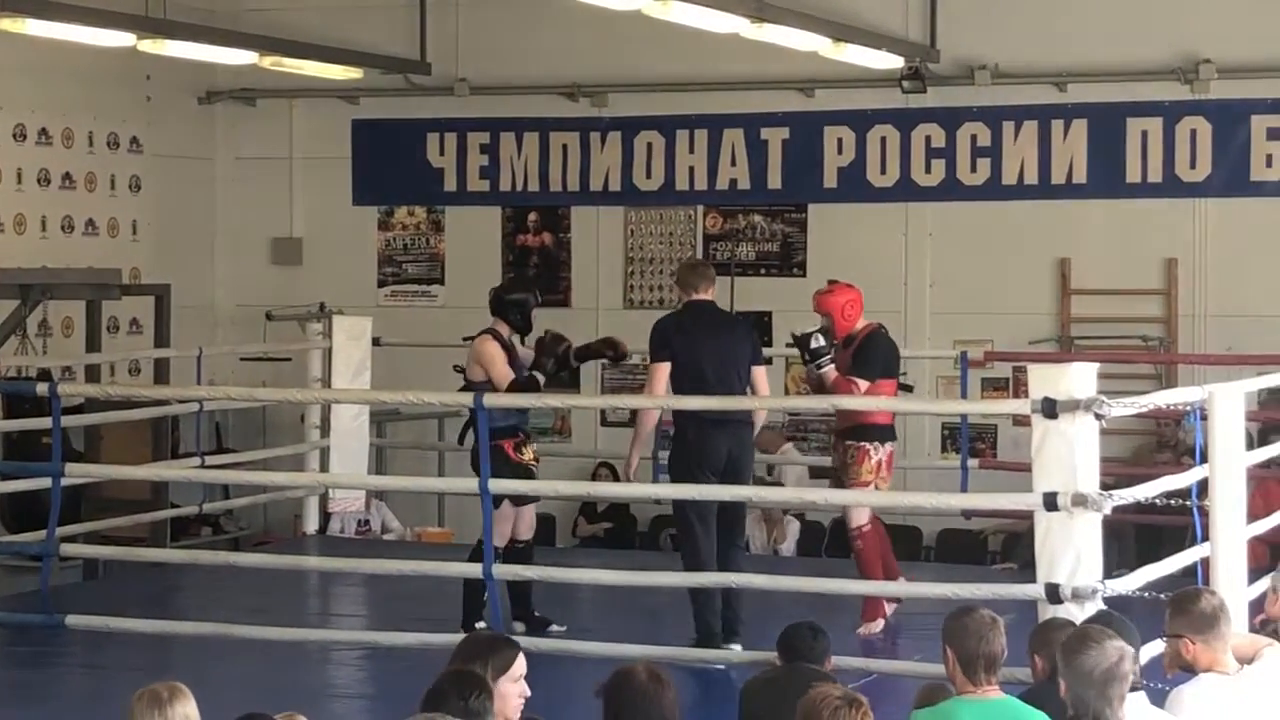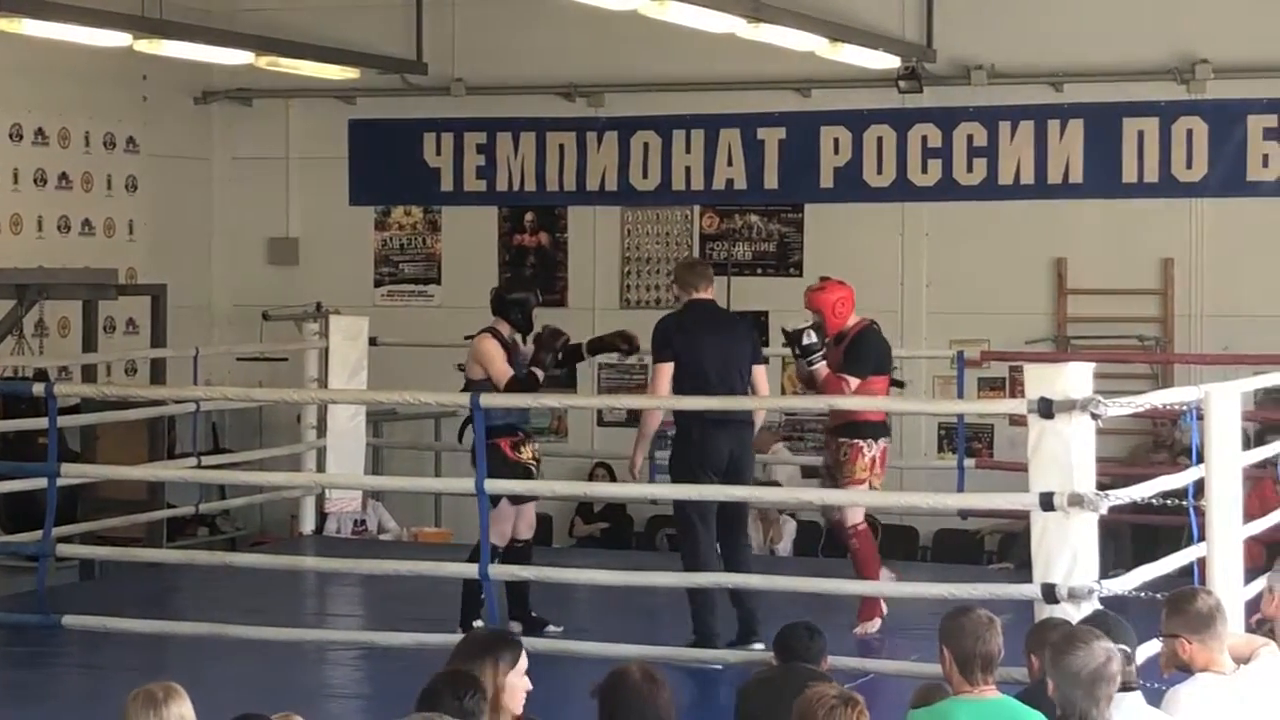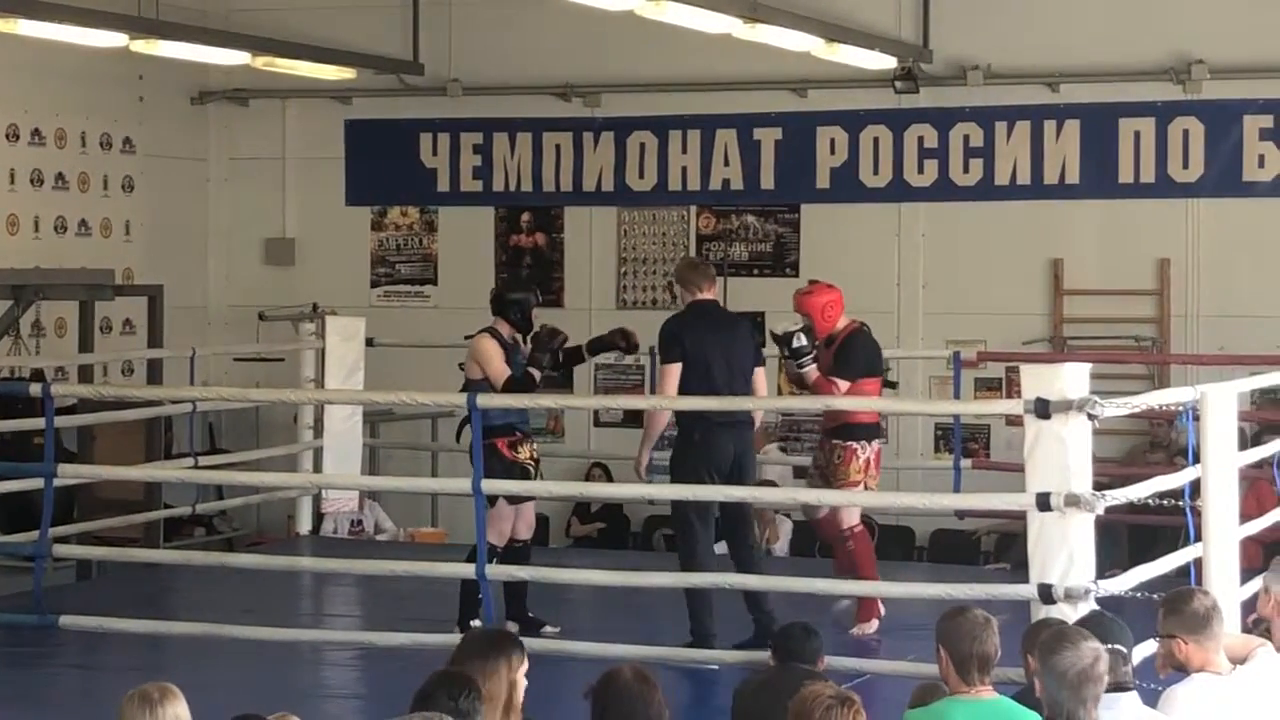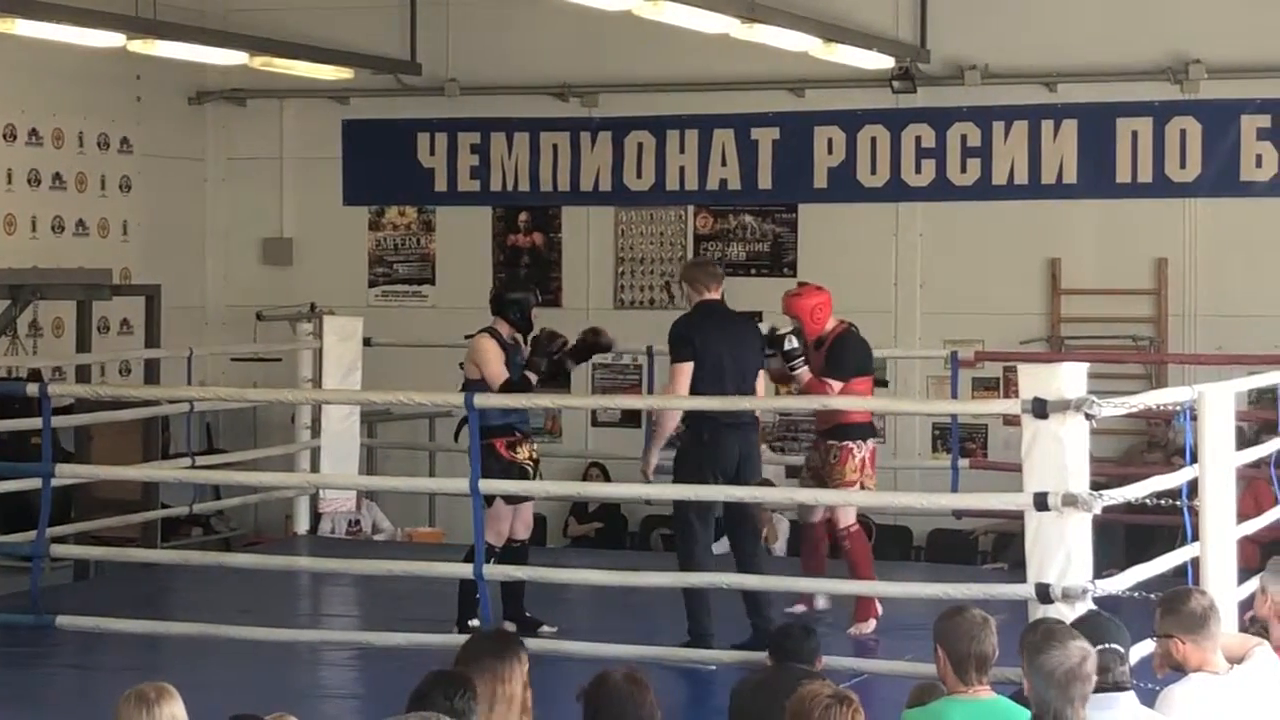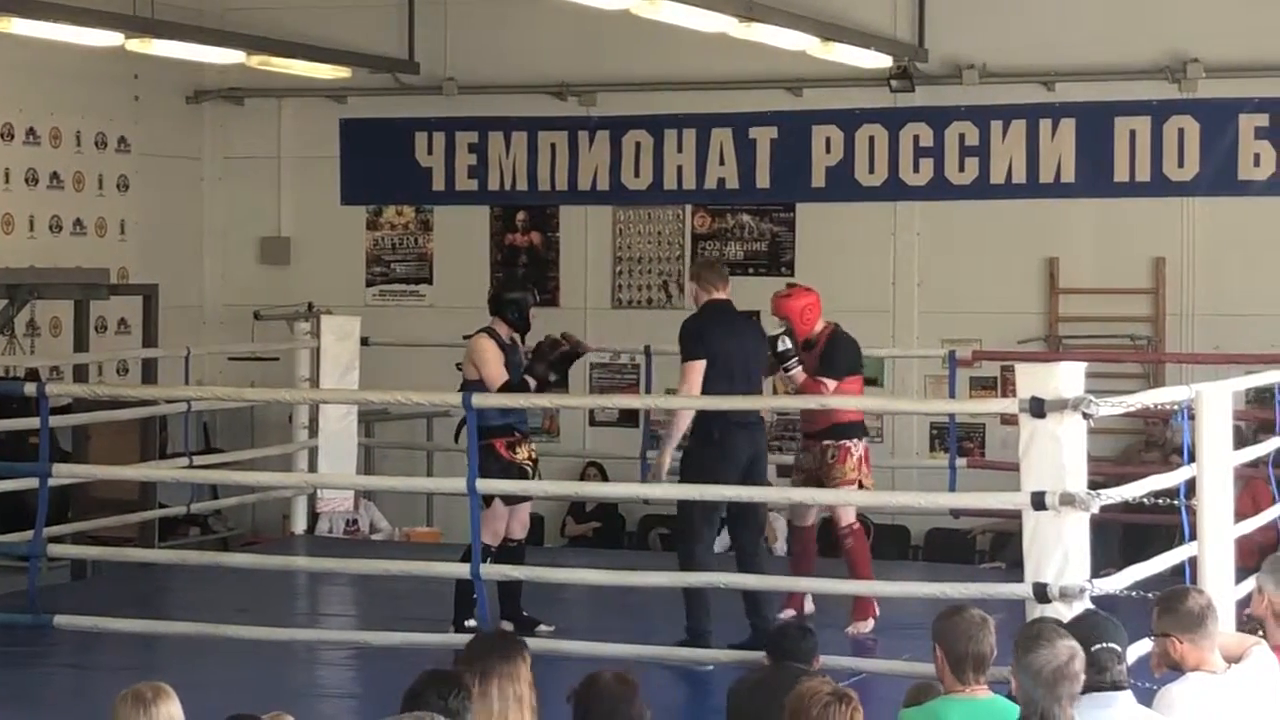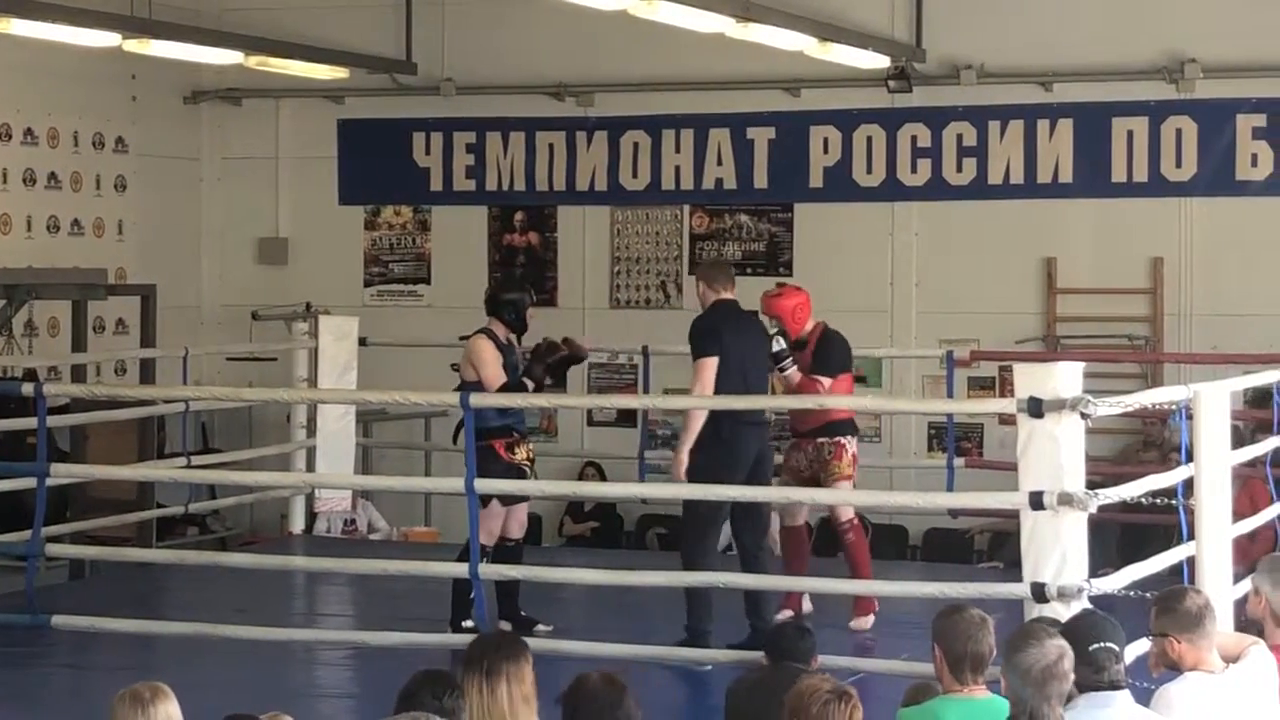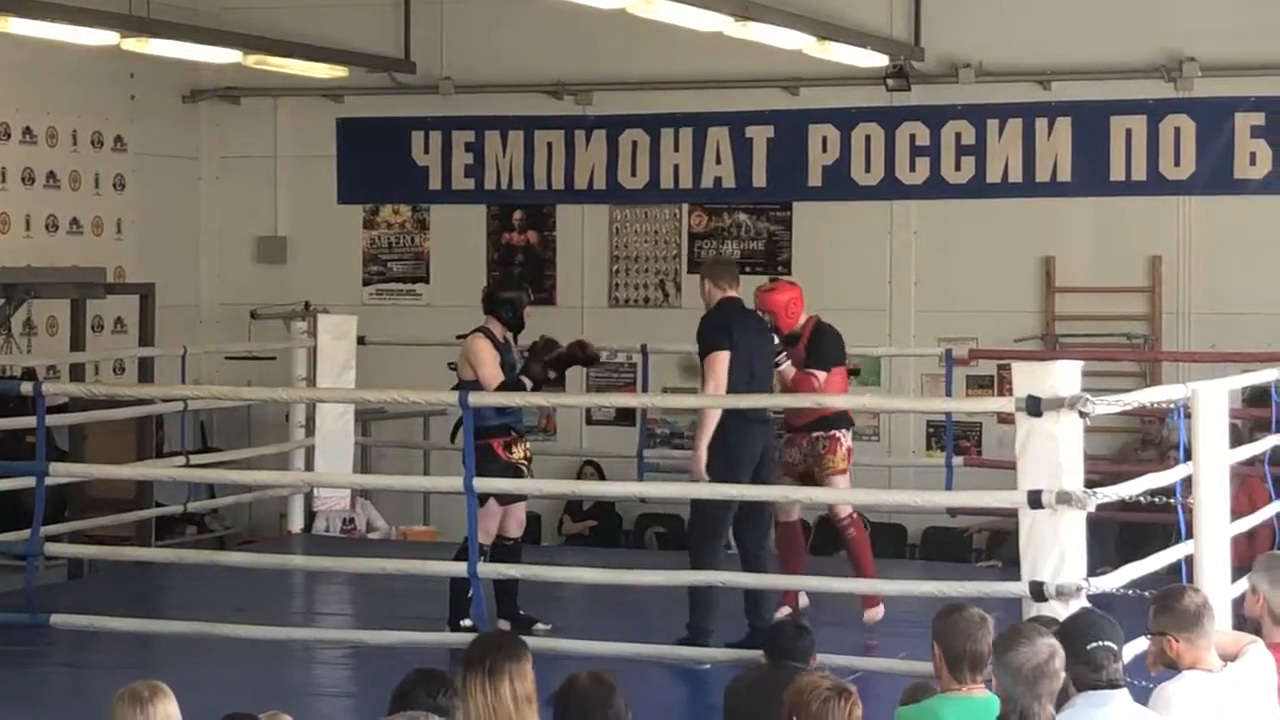
dt=0.1s
person 1, frame 1
left shoulder: (669, 327)
right shoulder: (742, 327)
left elbow: (655, 396)
right elbow: (763, 395)
left wrist: (635, 450)
left hip: (696, 440)
right hip: (738, 439)
left knee: (698, 541)
right knee: (732, 537)
left ankle: (710, 640)
right ankle: (731, 631)
person 1, frame 2
left shoulder: (671, 327)
right shoulder: (742, 326)
left elbow: (659, 396)
right elbow: (762, 394)
left wrist: (639, 449)
left hip: (697, 440)
right hip: (739, 439)
left knee: (698, 541)
right knee: (736, 537)
left ankle: (707, 641)
right ankle: (749, 629)
person 1, frame 3
left shoulder: (676, 327)
right shoulder: (743, 326)
left elbow: (666, 397)
right elbow: (761, 395)
left wrist: (645, 448)
left hip: (699, 440)
right hip: (741, 439)
left knee: (695, 541)
right knee: (743, 535)
left ankle: (703, 641)
right ankle: (765, 627)
person 1, frame 4
left shoulder: (687, 326)
right shoulder: (749, 327)
left elbow: (678, 396)
left wrist: (653, 449)
left hip: (705, 440)
right hip: (746, 440)
left knee: (695, 540)
right knee: (747, 537)
left ankle: (701, 641)
right ankle: (763, 632)
person 1, frame 5
left shoulder: (697, 325)
right shoulder: (754, 328)
left elbow: (690, 394)
left wrist: (666, 449)
left hip: (715, 439)
right hip: (754, 439)
left knee: (696, 542)
right knee: (752, 540)
left ankle: (699, 639)
right ankle: (763, 633)
person 1, frame 6
left shoulder: (707, 323)
right shoulder: (756, 327)
left elbow: (704, 390)
left wrist: (683, 448)
left hip: (723, 438)
right hip: (758, 436)
left knee: (698, 540)
right knee: (753, 540)
left ankle: (699, 638)
right ankle: (761, 634)
person 1, frame 7
left shoulder: (716, 320)
right shoulder: (757, 323)
left elbow: (717, 386)
left wrist: (700, 444)
left hip: (731, 435)
right hip: (762, 433)
left knee: (706, 539)
right knee: (755, 539)
left ankle: (700, 637)
right ankle: (761, 632)
person 2, frame 1
left shoulder: (504, 345)
right shoulder: (486, 345)
left elbow: (551, 364)
right elbow: (517, 392)
left wrist: (593, 350)
right wrist: (542, 360)
left hip: (516, 448)
right hip: (499, 451)
left knee: (523, 534)
right knee: (497, 538)
left ankle: (524, 615)
right ankle: (472, 620)
person 2, frame 2
left shoulder: (508, 343)
right shoulder: (485, 343)
left elbow: (556, 359)
right elbow: (517, 389)
left wrist: (603, 344)
right wrist: (542, 355)
left hip: (518, 447)
right hip: (499, 449)
left knee: (523, 533)
right knee: (498, 537)
left ankle: (521, 614)
right ankle: (470, 620)
person 2, frame 3
left shoulder: (510, 342)
right shoulder: (484, 343)
left elbow: (557, 361)
right elbow: (513, 389)
left wrist: (601, 343)
right wrist: (540, 355)
left hip: (519, 448)
right hip: (498, 450)
left knee: (522, 534)
right knee: (497, 537)
left ankle: (517, 615)
right ankle: (468, 619)
person 2, frame 4
left shoulder: (513, 343)
right shoulder: (484, 343)
left elbow: (552, 369)
right elbow: (511, 392)
left wrist: (585, 348)
right wrist: (537, 359)
left hip: (519, 447)
right hip: (497, 450)
left knee: (521, 533)
right knee: (495, 537)
left ankle: (515, 615)
right ankle: (466, 618)
person 2, frame 5
left shoulder: (510, 342)
right shoulder: (483, 344)
left elbow: (538, 384)
right elbow: (507, 394)
left wrist: (561, 359)
right wrist: (538, 364)
left hip: (517, 448)
right hip: (494, 450)
left knee: (517, 534)
right knee: (491, 536)
left ankle: (512, 615)
right ankle: (462, 619)
person 2, frame 6
left shoulder: (507, 343)
right shoulder: (481, 345)
left elbow: (532, 387)
right elbow: (505, 397)
left wrist: (561, 362)
right wrist: (536, 366)
left hip: (514, 448)
right hip: (492, 450)
left knee: (514, 533)
right knee: (487, 536)
left ankle: (510, 615)
right ankle: (460, 619)
person 2, frame 7
left shoulder: (504, 341)
right shoulder: (478, 343)
left elbow: (530, 382)
right elbow: (504, 395)
left wrist: (566, 359)
right wrist: (535, 364)
left hip: (512, 447)
right hip: (491, 449)
left knee: (512, 532)
right knee: (483, 535)
left ankle: (509, 613)
right ankle: (458, 618)
person 3, frame 1
left shoulder: (876, 344)
right shoulder: (847, 342)
left elbow: (849, 393)
right elbow: (824, 388)
left wrist: (823, 358)
right wrist: (809, 357)
left hip: (870, 441)
right hip: (848, 439)
left knee: (856, 522)
right knee: (863, 519)
left ankle: (876, 607)
right ankle: (892, 582)
person 3, frame 2
left shoulder: (867, 340)
right shoulder: (839, 339)
left elbow: (840, 391)
right elbow: (815, 385)
left wrist: (814, 355)
right wrist: (800, 353)
left hip: (863, 437)
right hip: (841, 436)
left knee: (851, 520)
right knee: (835, 515)
left ankle: (873, 607)
right ankle: (876, 574)
person 3, frame 3
left shoulder: (858, 343)
right shoulder: (831, 340)
left elbow: (830, 393)
right elbow: (806, 384)
left wrist: (803, 359)
right wrist: (790, 354)
left hip: (856, 440)
right hip: (833, 438)
left knee: (847, 522)
right knee: (817, 512)
left ankle: (870, 607)
right ankle: (848, 577)
person 3, frame 4
left shoulder: (848, 343)
right shoulder: (820, 341)
left elbow: (823, 394)
right elbow: (804, 385)
left wrist: (796, 361)
right wrist: (778, 352)
left hip: (850, 439)
right hip: (827, 438)
left knee: (843, 522)
right knee: (810, 516)
left ankle: (867, 607)
right ankle: (813, 592)
person 3, frame 5
left shoulder: (839, 344)
right shoulder: (800, 344)
left elbow: (818, 394)
right elbow: (777, 378)
left wrist: (788, 362)
right wrist: (776, 357)
left hip: (843, 439)
right hip: (813, 440)
left knee: (844, 520)
right knee: (800, 518)
left ankle: (866, 606)
right ankle: (799, 598)
person 3, frame 6
left shoulder: (830, 342)
right shoulder: (792, 343)
left elbow: (815, 393)
right elbow: (776, 384)
left wrist: (783, 362)
left hip: (835, 437)
right hip: (802, 439)
left knee: (842, 515)
right knee: (791, 518)
left ankle: (866, 602)
right ankle: (796, 597)
person 3, frame 7
left shoulder: (824, 336)
right shoulder: (782, 339)
left elbow: (807, 386)
left wrist: (778, 357)
left hip: (829, 432)
right hip: (796, 433)
left knee: (840, 511)
right knee: (784, 513)
left ankle: (872, 593)
right ankle: (793, 593)
